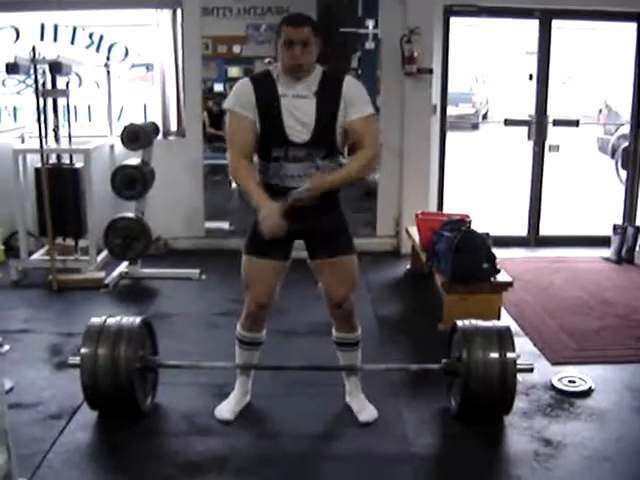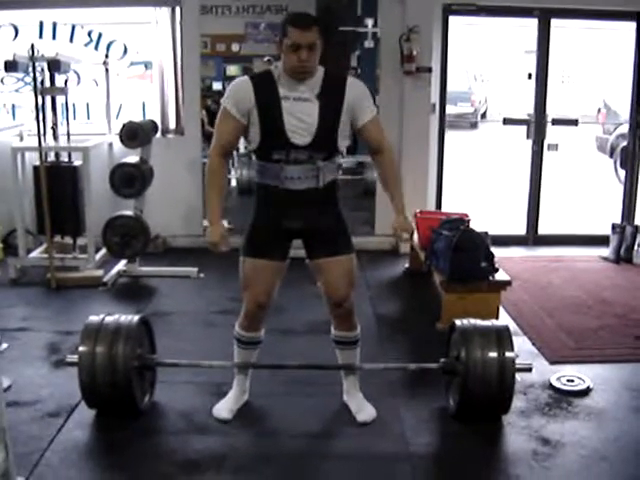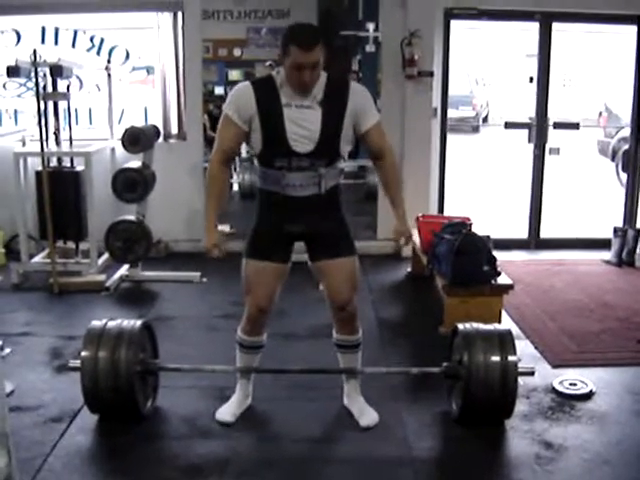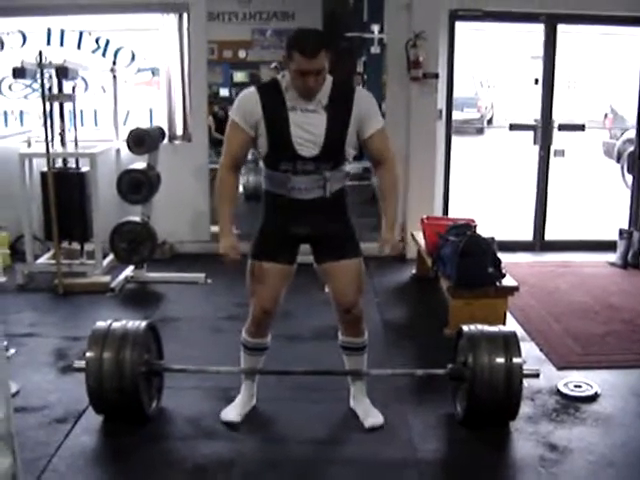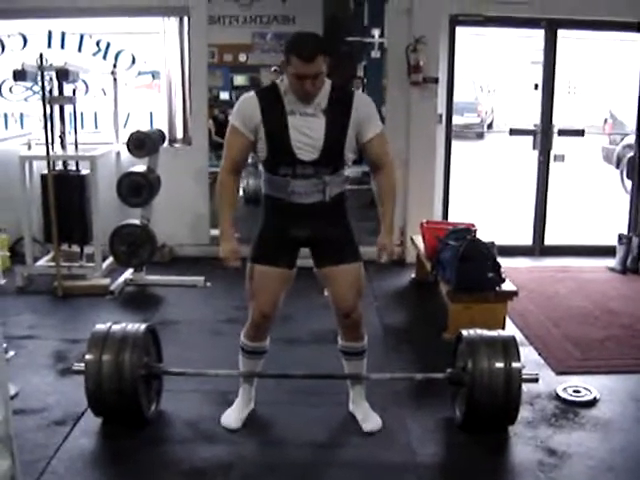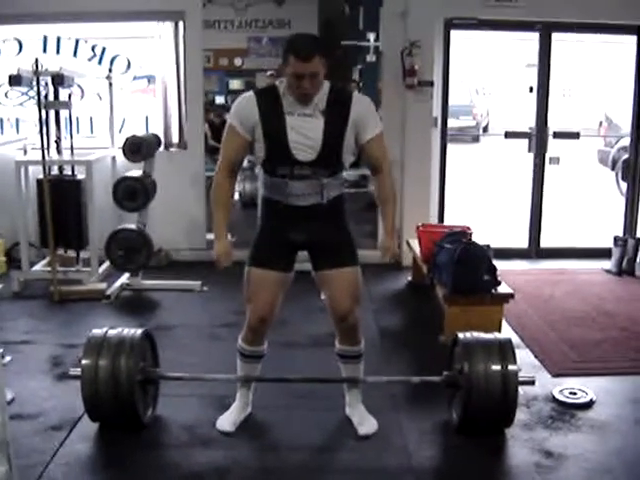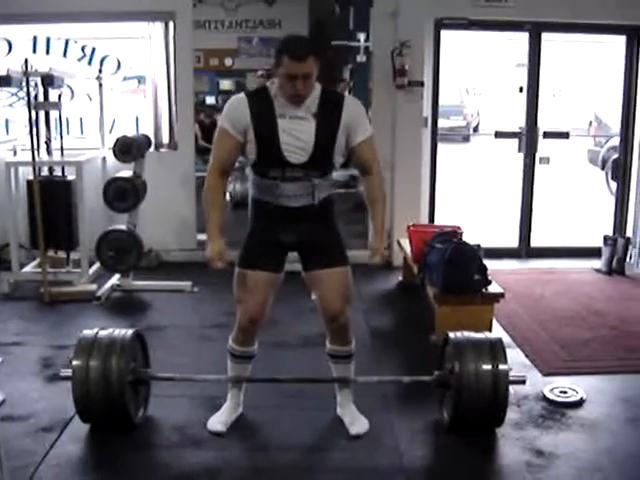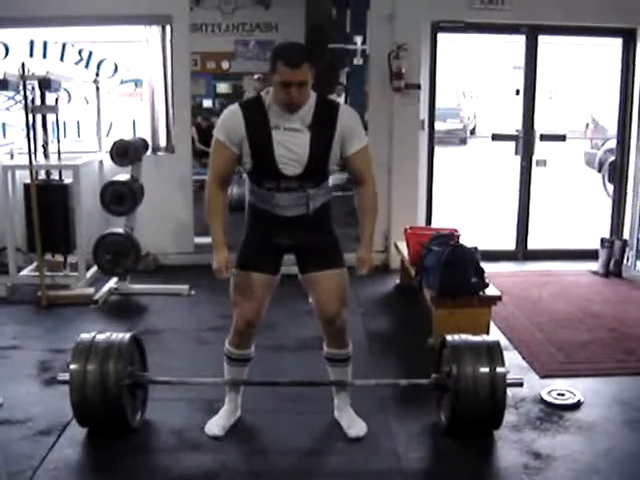
dt=0.3s
person 1, frame 1
left shoulder: (346, 89)
right shoulder: (249, 90)
left elbow: (370, 150)
right elbow: (238, 156)
left wrist: (324, 183)
right wrist: (264, 204)
left hip: (326, 210)
right hip: (271, 210)
left knee: (342, 304)
right knee: (256, 305)
left ankle: (354, 389)
right ankle: (242, 387)
person 1, frame 2
left shoulder: (348, 90)
right shoulder: (247, 89)
left elbow: (381, 150)
right elbow: (218, 154)
left wrist: (399, 209)
right wrist: (214, 219)
left hip: (324, 208)
right hip: (271, 208)
left knee: (342, 303)
right knee: (254, 305)
left ankle: (351, 389)
right ankle: (239, 387)
person 1, frame 3
left shoulder: (351, 95)
right shoulder: (249, 96)
left elbow: (383, 156)
right elbow: (220, 161)
left wrist: (400, 216)
right wrist: (211, 225)
left hip: (326, 213)
right hip: (273, 214)
left knee: (345, 306)
right knee: (256, 309)
left ankle: (353, 392)
right ankle: (242, 391)
person 1, frame 4
left shoulder: (356, 100)
right shoulder: (255, 100)
left elbow: (384, 162)
right elbow: (229, 167)
left wrist: (389, 225)
right wrist: (226, 230)
left hip: (331, 215)
right hip: (279, 216)
left knee: (351, 308)
right knee: (261, 311)
left ankle: (359, 394)
right ankle: (247, 392)
person 1, frame 5
left shoulder: (356, 104)
right shoulder: (255, 105)
left elbow: (383, 167)
right elbow: (230, 171)
left wrist: (387, 229)
right wrist: (226, 234)
left hip: (331, 219)
right hip: (278, 219)
left knee: (351, 312)
right knee: (260, 314)
left ankle: (358, 398)
right ankle: (245, 395)
person 1, frame 6
left shoulder: (355, 106)
right shoulder: (252, 105)
left elbow: (381, 169)
right elbow: (226, 171)
left wrist: (389, 230)
right wrist: (220, 234)
left hip: (329, 222)
right hip: (277, 222)
left knee: (347, 316)
right knee: (257, 318)
left ankle: (354, 401)
right ankle: (243, 400)
person 1, frame 7
left shoulder: (345, 109)
right shoulder: (244, 107)
left elbow: (371, 171)
right elbow: (217, 173)
left wrist: (378, 232)
right wrist: (214, 237)
left hip: (319, 222)
right hip: (266, 223)
left knee: (338, 316)
right knee: (247, 318)
left ankle: (345, 401)
right ankle: (233, 400)
person 1, frame 8
left shoulder: (340, 117)
right shoulder: (239, 117)
left elbow: (364, 181)
right elbow: (217, 183)
left wrist: (366, 244)
right wrist: (219, 246)
left hip: (315, 227)
right hip: (263, 227)
left knee: (334, 318)
right knee: (243, 321)
left ankle: (343, 404)
right ankle: (231, 403)
